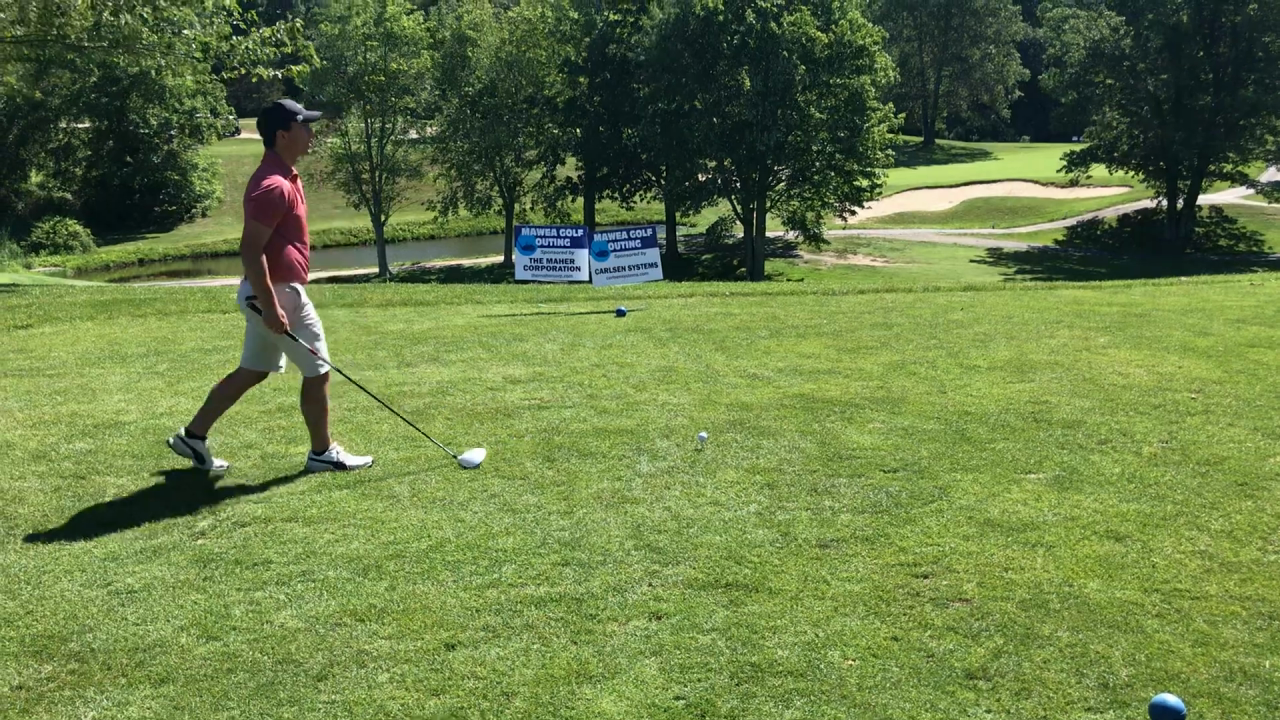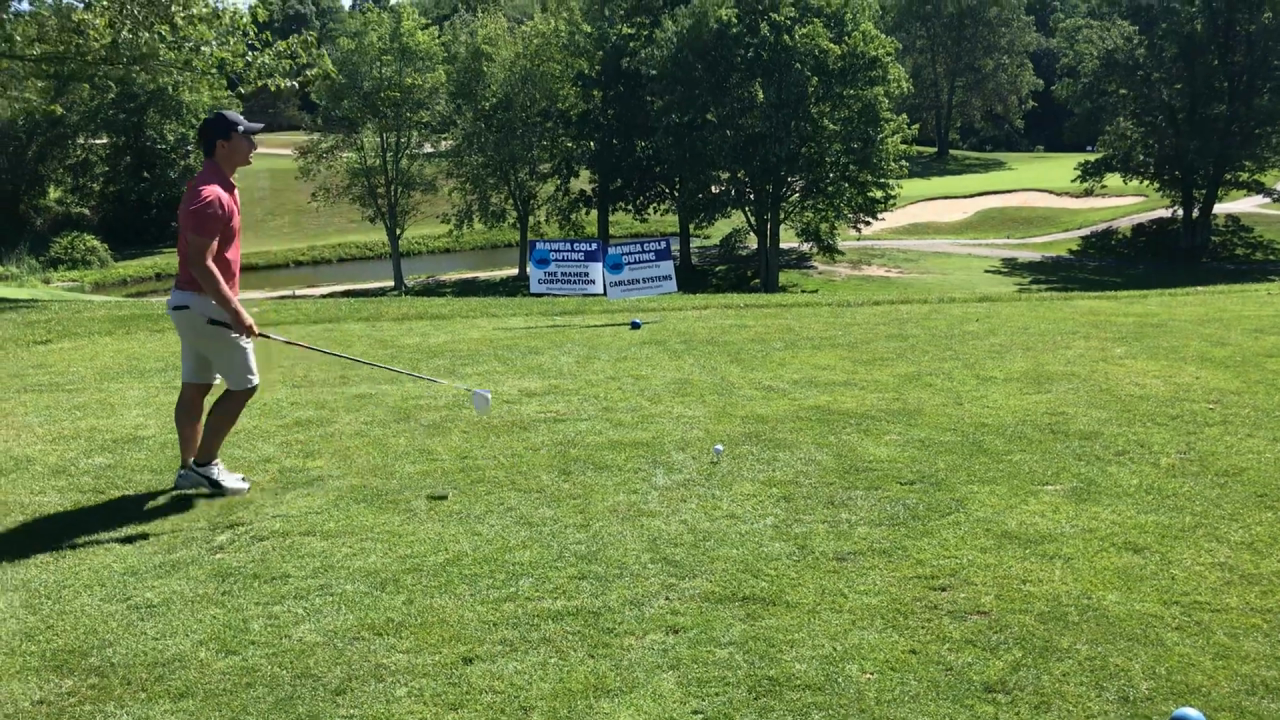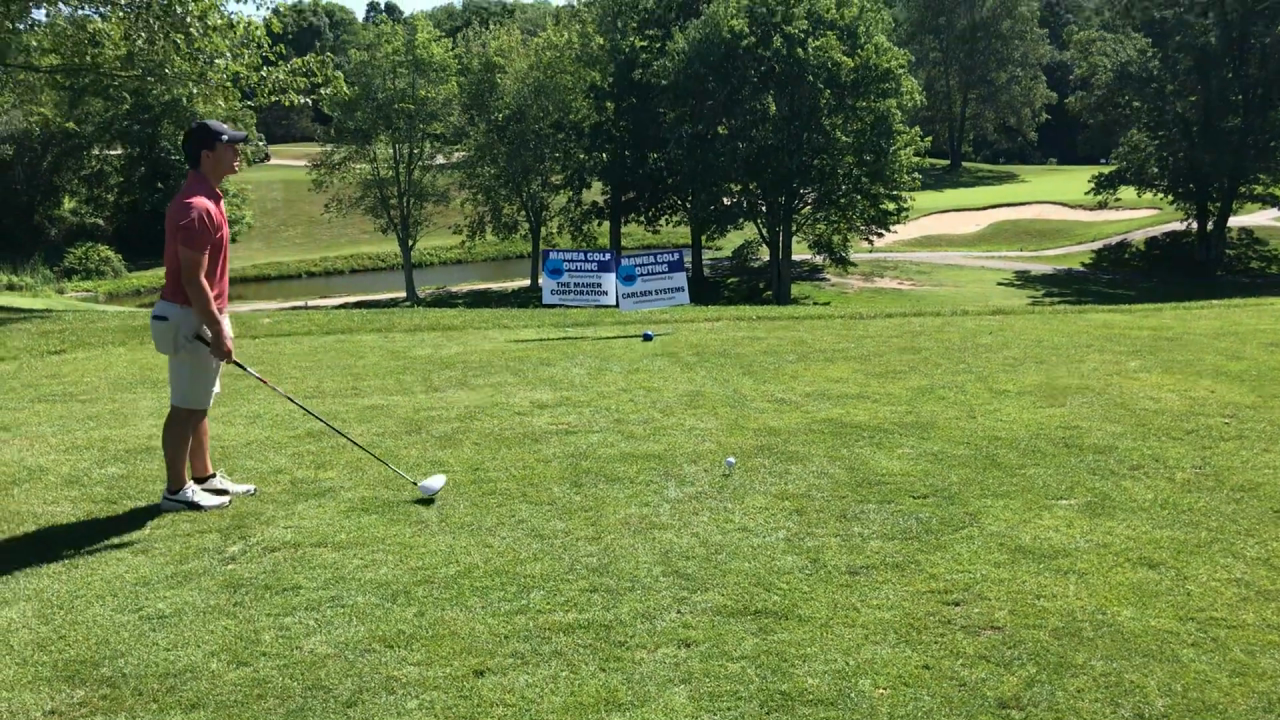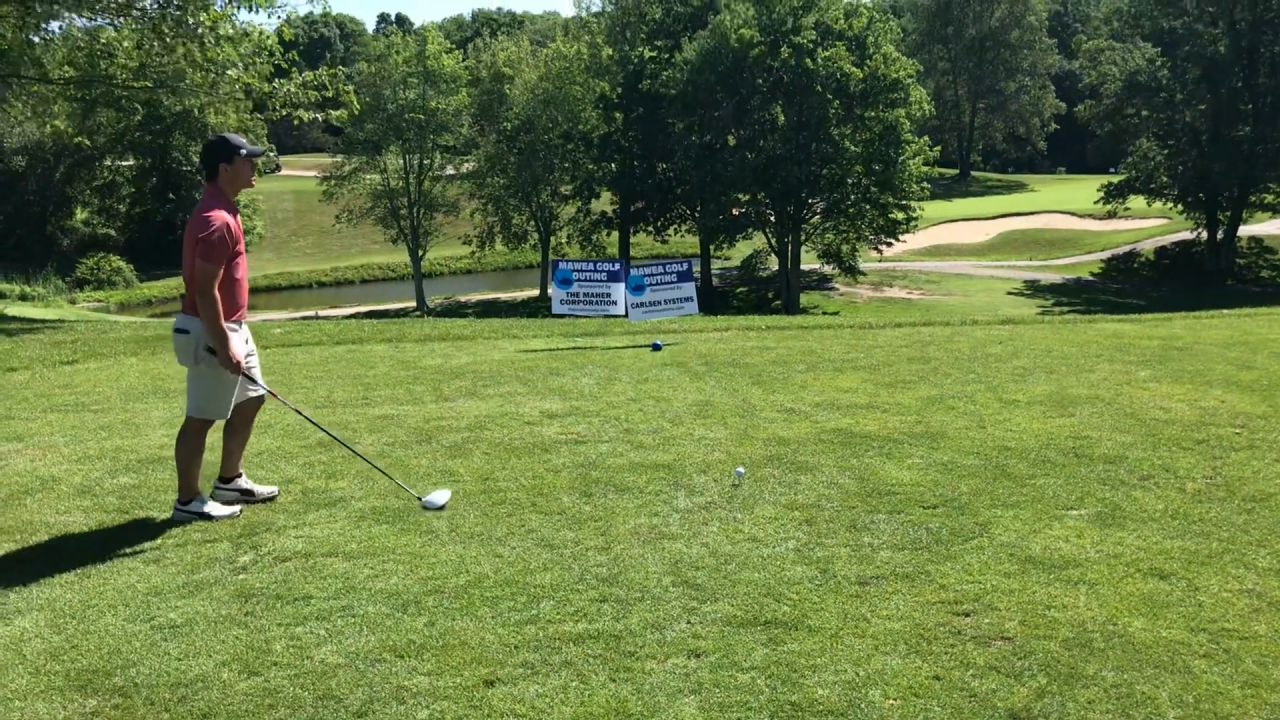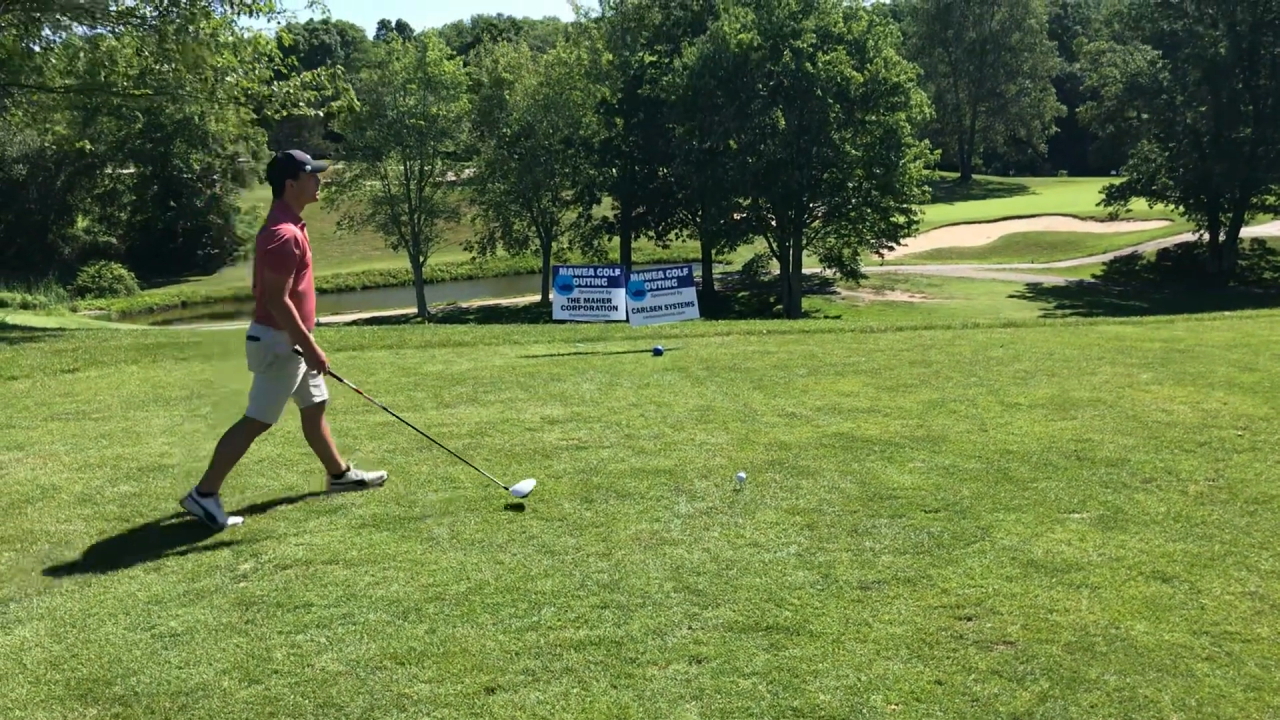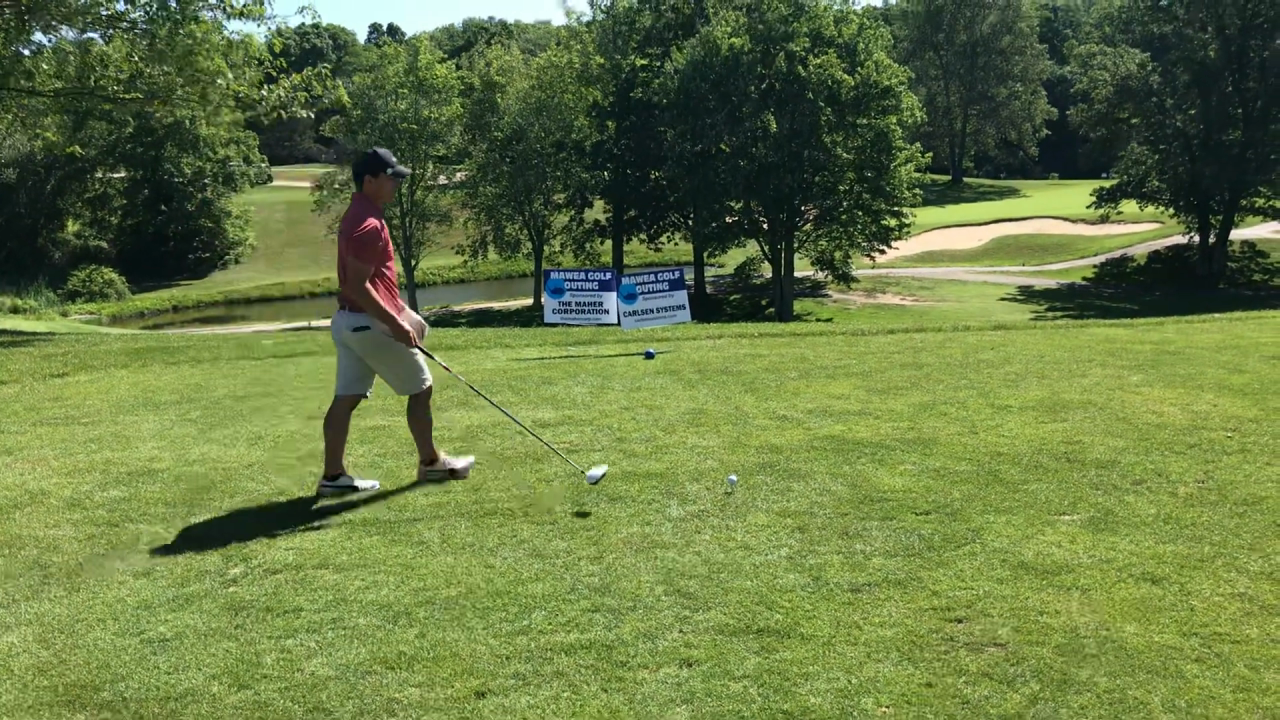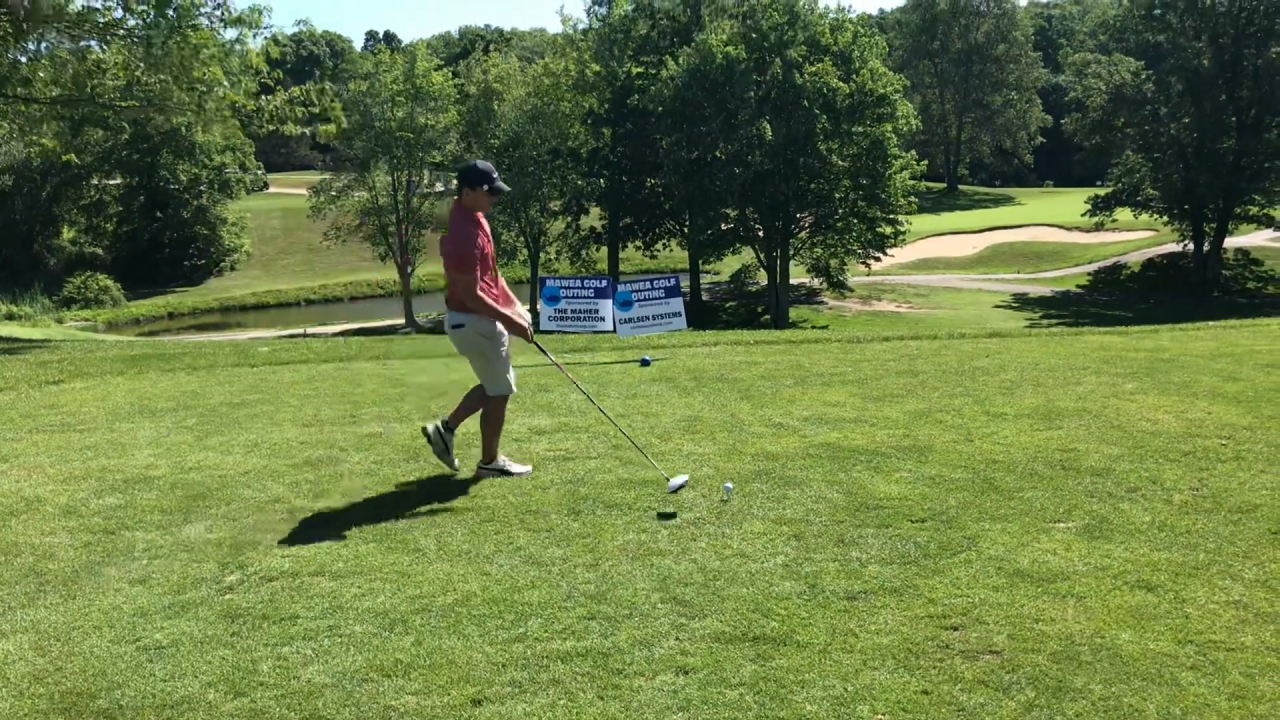
dt=0.4s
person 1, frame 1
left shoulder: (282, 176)
right shoulder: (274, 186)
right elbow: (253, 252)
right wrist: (273, 308)
left hip: (269, 292)
right hip: (277, 294)
left knee: (252, 371)
right knee: (316, 373)
left ankle: (192, 437)
right ankle: (323, 452)
person 1, frame 2
left shoulder: (218, 187)
right shoulder: (211, 196)
right elbow: (201, 263)
right wrist: (236, 312)
left hip: (199, 303)
right hip: (206, 306)
left knee: (197, 387)
right knee: (243, 384)
left ankle: (196, 465)
right ankle: (202, 466)
person 1, frame 3
left shoulder: (207, 198)
right shoulder: (198, 207)
right elbow: (192, 279)
left wrist: (218, 320)
right wrist: (216, 331)
left hip: (200, 317)
right hip: (191, 321)
left knee: (199, 404)
right knee: (186, 408)
left ankle: (205, 477)
right ankle: (177, 490)
person 1, frame 4
left shoulder: (224, 210)
right shoulder: (215, 221)
right elbow: (204, 290)
right wrist: (223, 344)
left hip: (232, 328)
right hip: (213, 333)
left knee: (250, 400)
right knee: (202, 417)
left ankle: (230, 481)
right ankle: (188, 500)
person 1, frame 5
left shoulder: (287, 223)
right shoulder: (284, 234)
right elbow: (278, 299)
right wrist: (310, 345)
left hip: (286, 335)
right hip: (280, 339)
left knee: (314, 406)
right knee: (257, 420)
left ankle: (339, 473)
right ankle: (204, 495)
person 1, frame 6
left shoulder: (359, 215)
right shoulder: (368, 224)
right elbow: (359, 286)
left wrist: (401, 312)
right wrist: (396, 323)
left hip: (349, 321)
right hip: (370, 324)
left knee: (346, 399)
right knee: (420, 391)
left ankle: (334, 476)
right ankle: (431, 462)
person 1, frame 7
left shoulder: (477, 219)
right shoulder: (462, 233)
right elbow: (469, 294)
left wrist: (513, 303)
right wrist: (509, 321)
left hip: (487, 318)
right hip: (474, 321)
left knee: (494, 386)
right knee: (499, 391)
left ankle: (445, 429)
right ankle: (490, 460)
